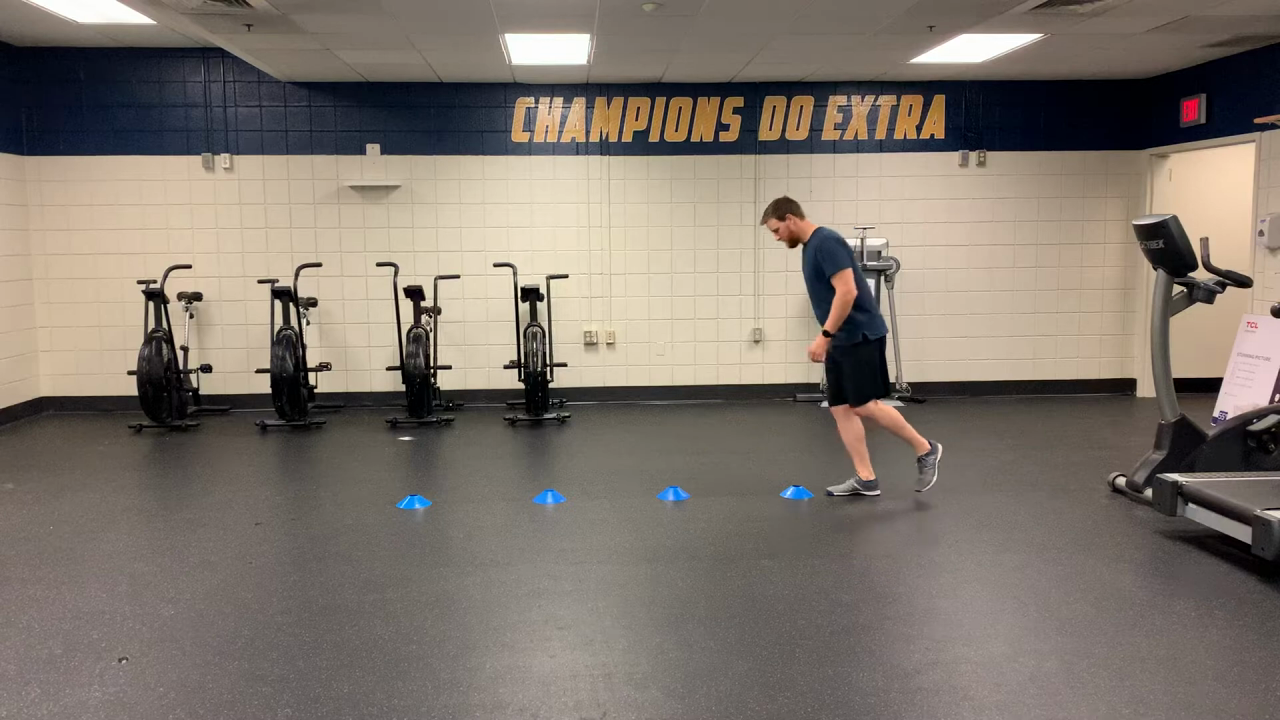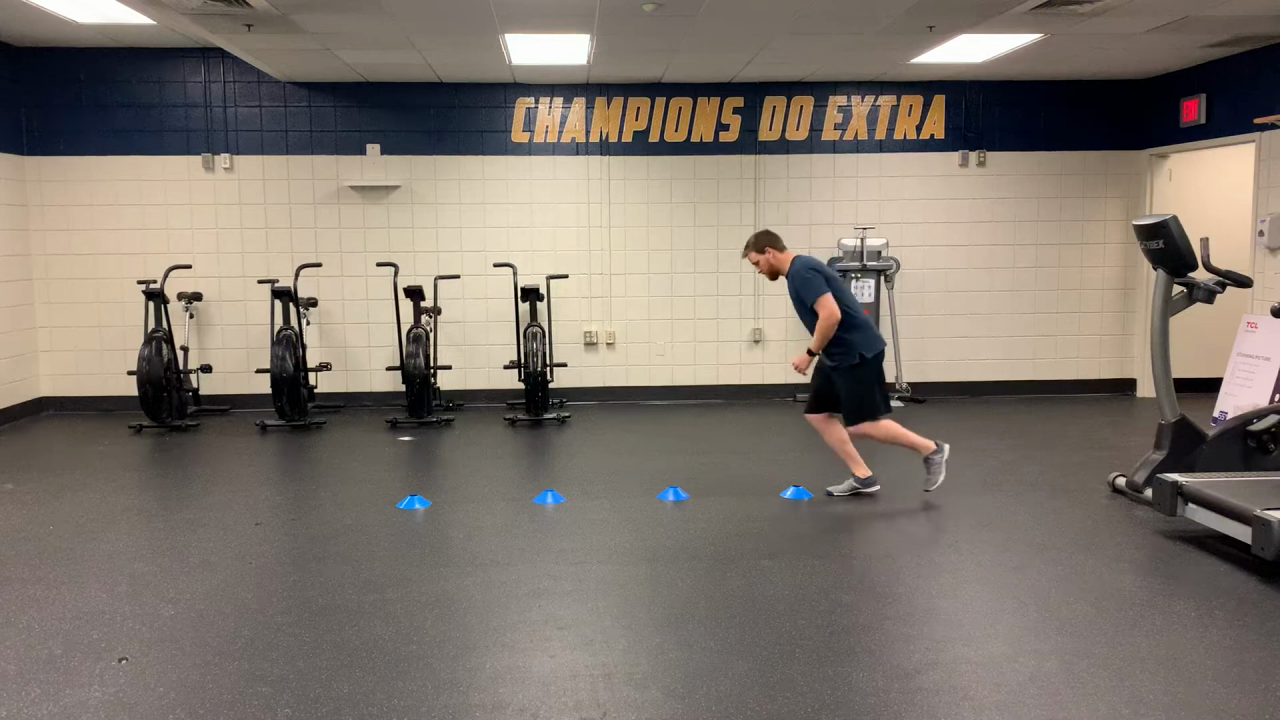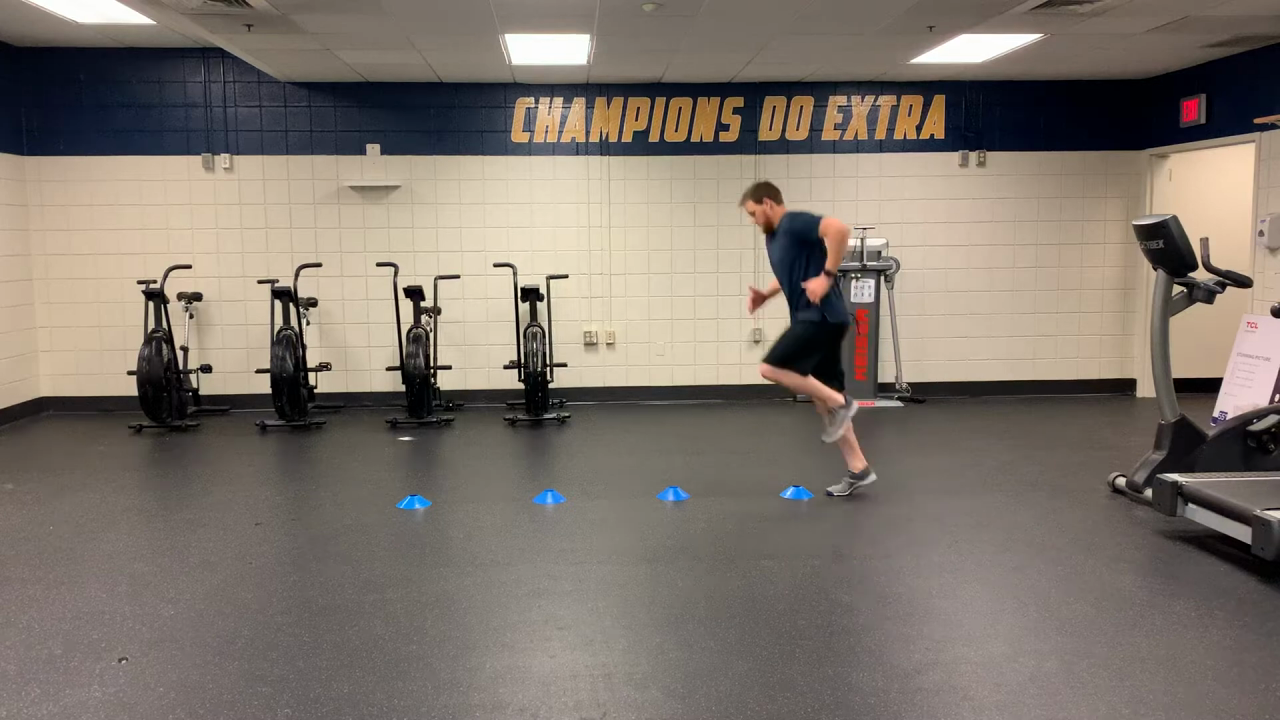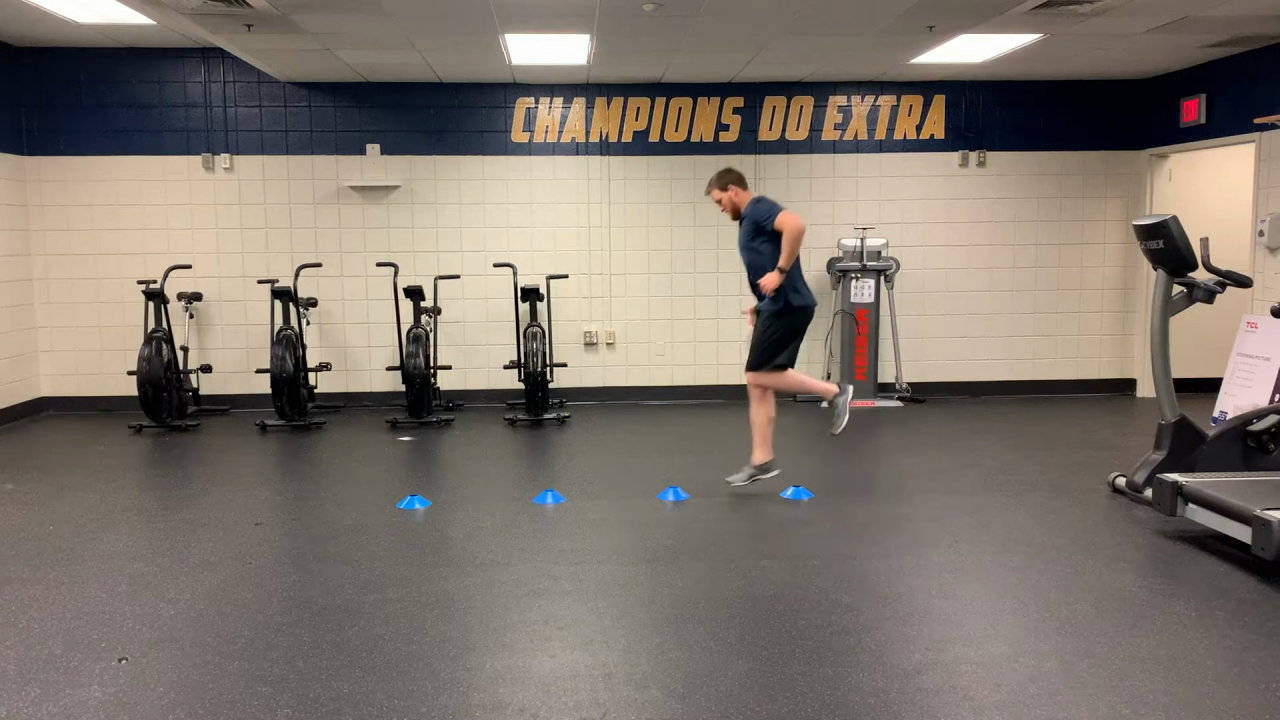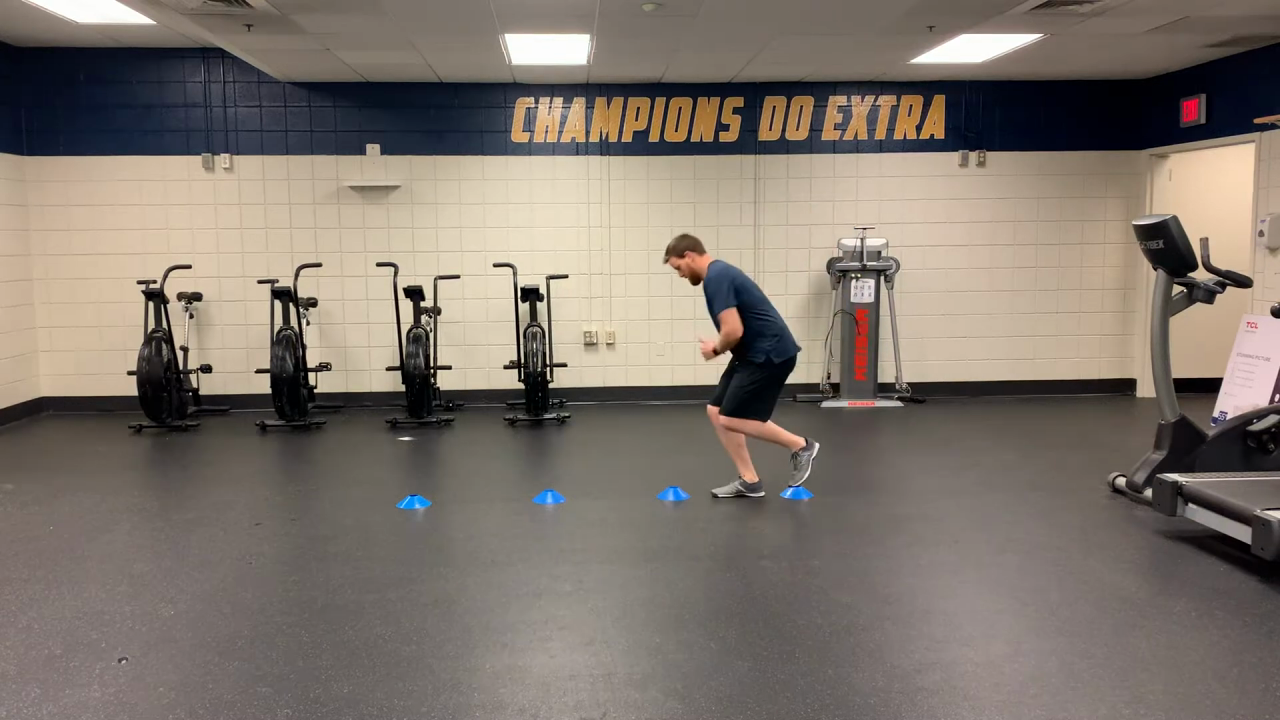
dt=0.3s
person 1, frame 1
left shoulder: (825, 242)
right shoulder: (811, 247)
left elbow: (848, 292)
left wrist: (824, 336)
right wrist: (830, 339)
left hip: (861, 335)
right hip: (842, 339)
left knee: (864, 406)
right knee: (841, 408)
left ankle: (926, 451)
right ankle: (865, 478)
person 1, frame 2
left shoulder: (801, 271)
right shoulder: (800, 270)
left elbow: (831, 315)
left wrist: (809, 354)
left hip: (858, 353)
right hip: (838, 356)
left knee: (862, 425)
right knee: (817, 415)
left ankle: (932, 450)
right ankle: (863, 477)
person 1, frame 3
left shoulder: (796, 222)
right shoulder: (775, 238)
left elbow: (839, 229)
left wrist: (827, 277)
right wrist: (767, 294)
left hip: (823, 317)
right hip: (812, 319)
left knee: (772, 369)
right knee: (822, 397)
left ankle: (840, 403)
right ankle: (859, 468)
person 1, frame 4
left shoulder: (759, 208)
right shoulder: (749, 220)
left elbow: (795, 226)
left wrist: (780, 272)
right wrist: (759, 306)
left hip: (787, 305)
right hip: (776, 307)
left knee: (758, 376)
right knee: (758, 384)
left ankle: (833, 392)
right ankle: (761, 461)
person 1, frame 5
left shoulder: (716, 279)
right shoulder: (721, 272)
left elbow: (733, 331)
right elbow: (746, 318)
left wrist: (714, 349)
left hip: (769, 355)
right hip: (759, 353)
left knee: (732, 418)
right knee: (716, 412)
left ankle: (801, 446)
right ankle: (749, 481)
